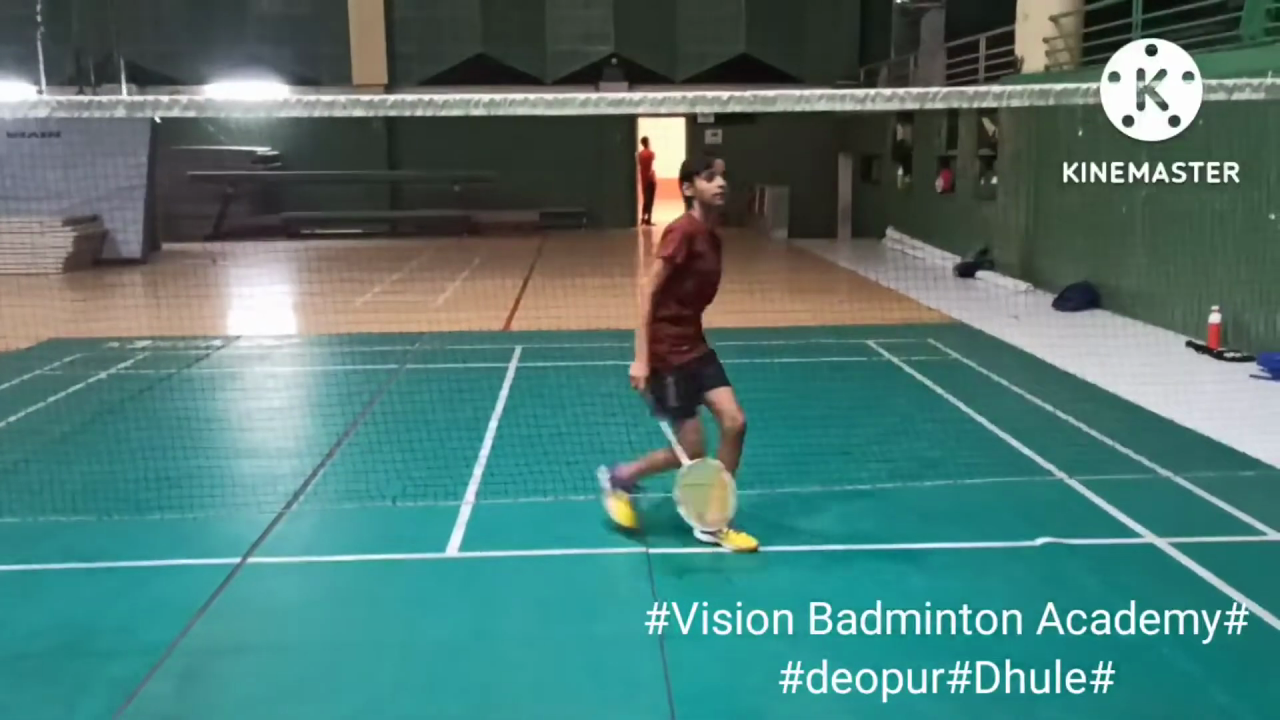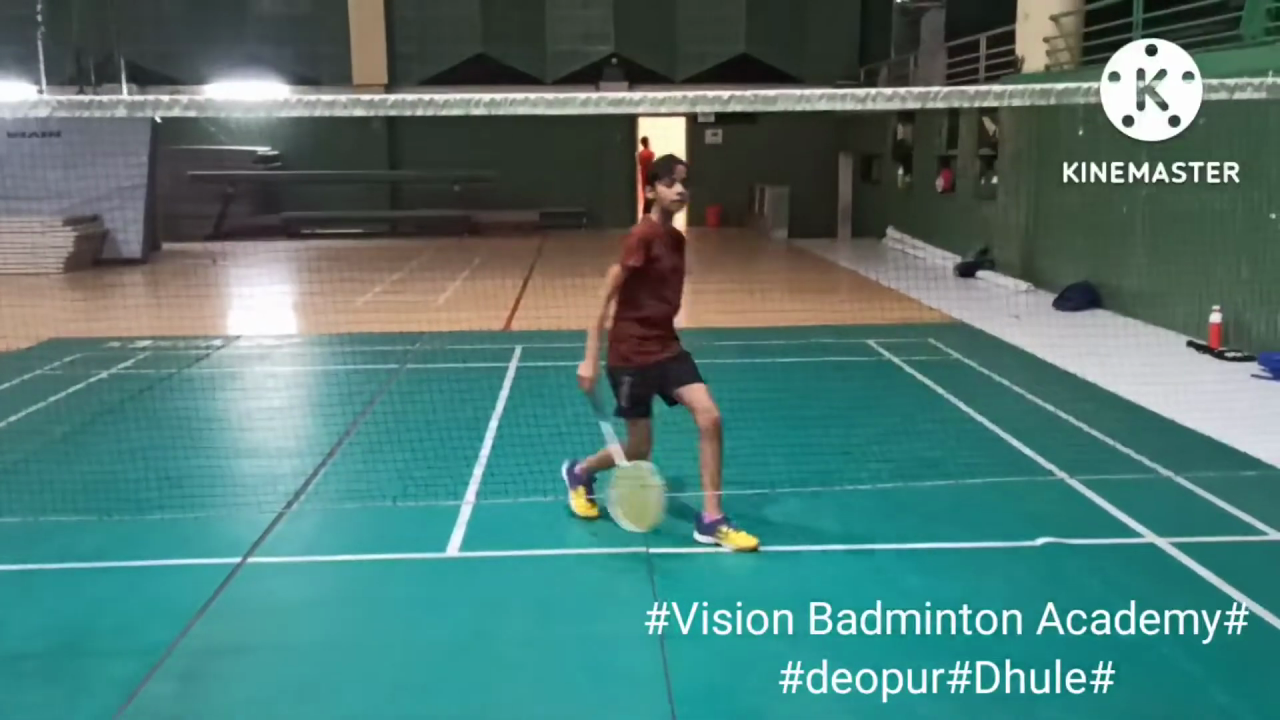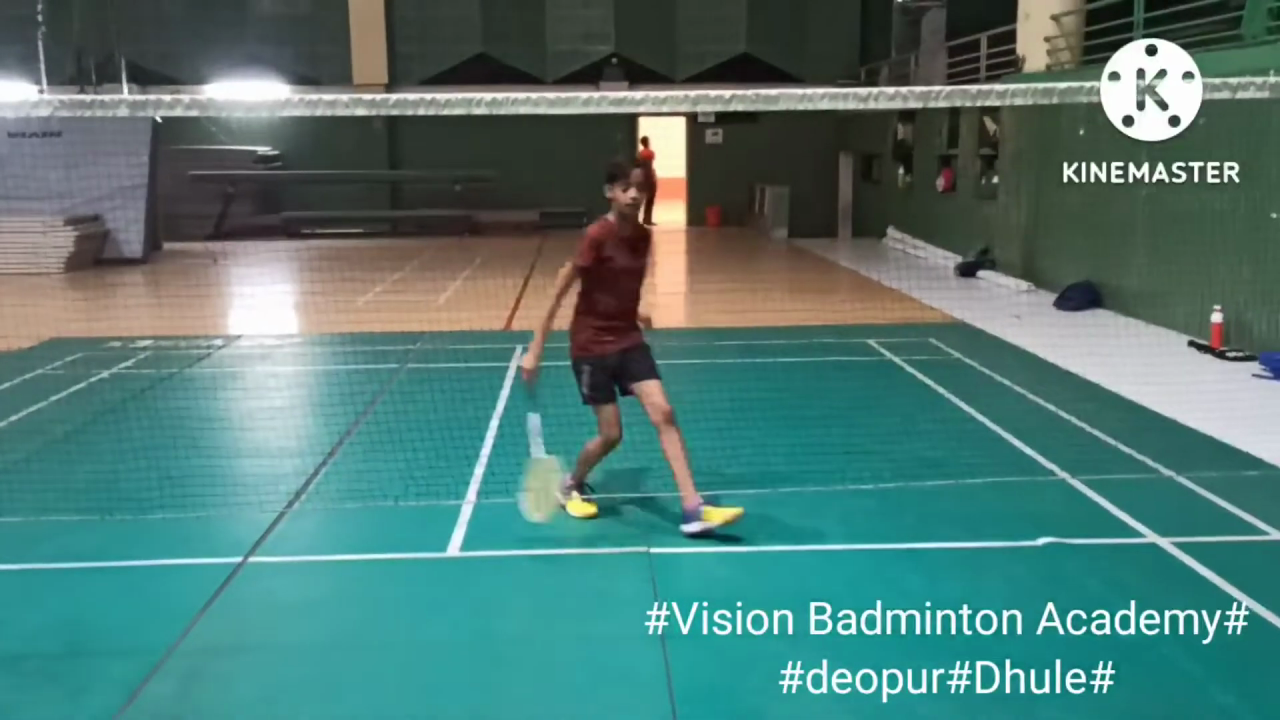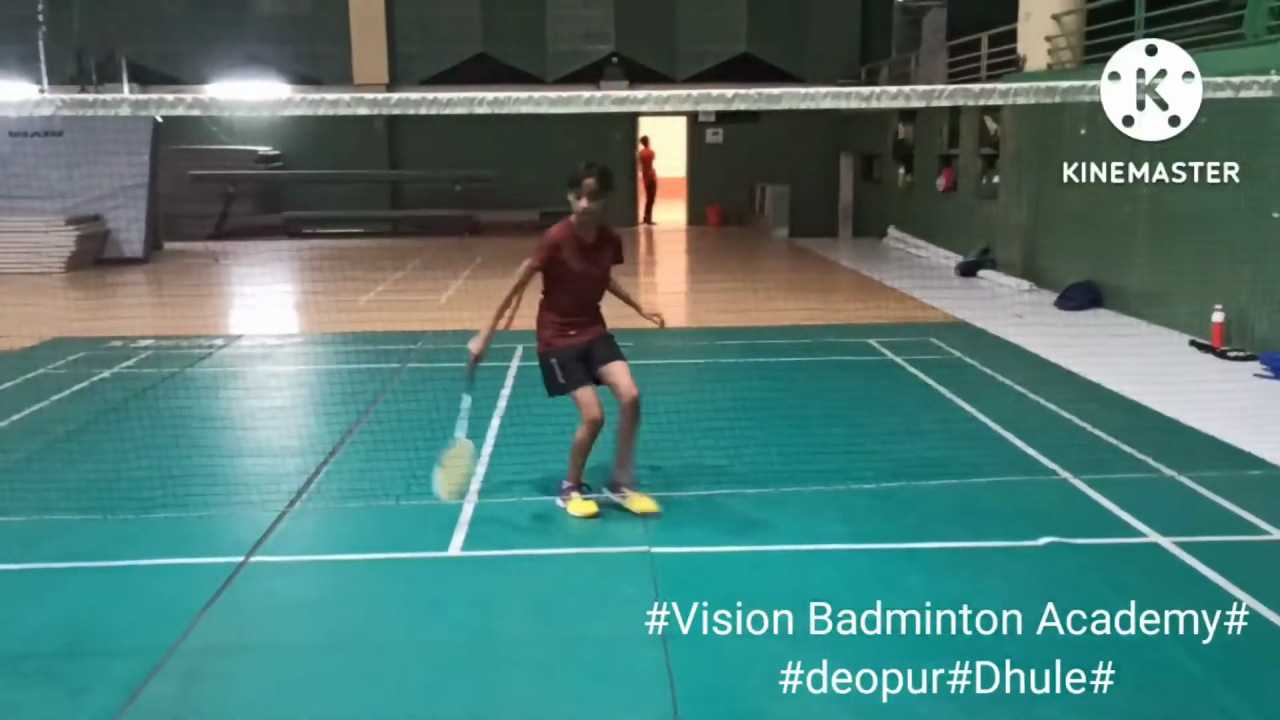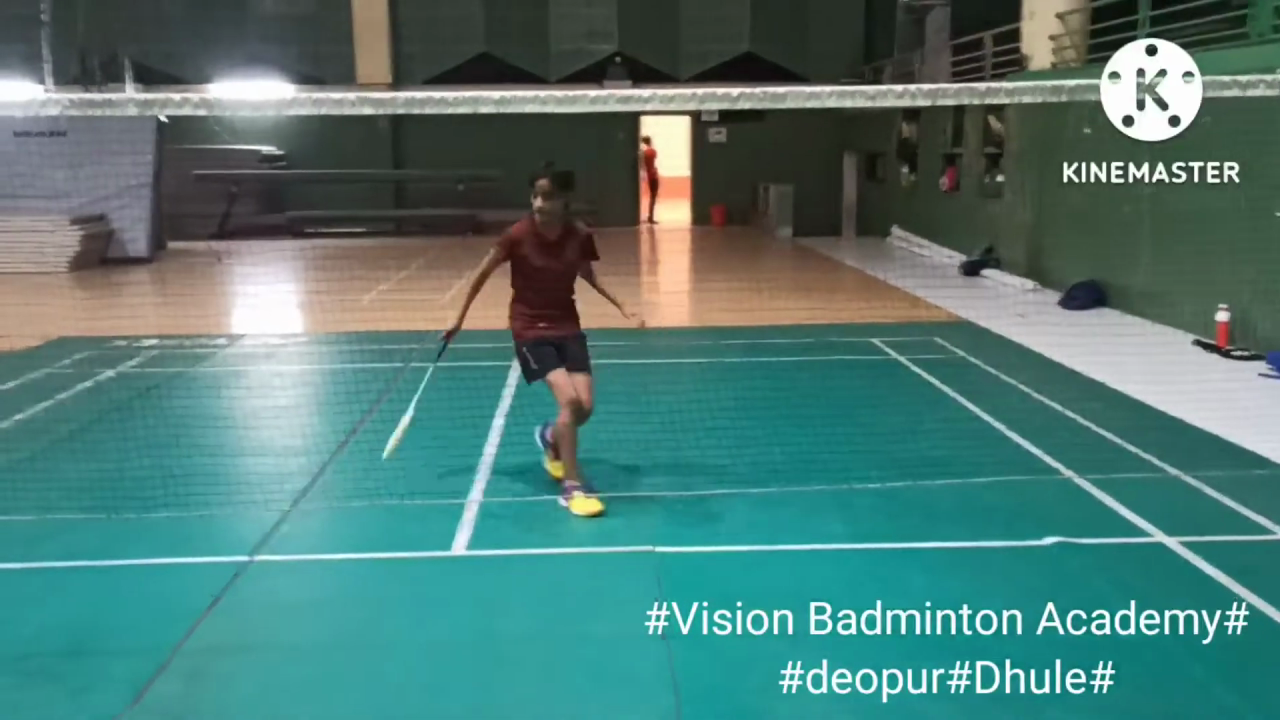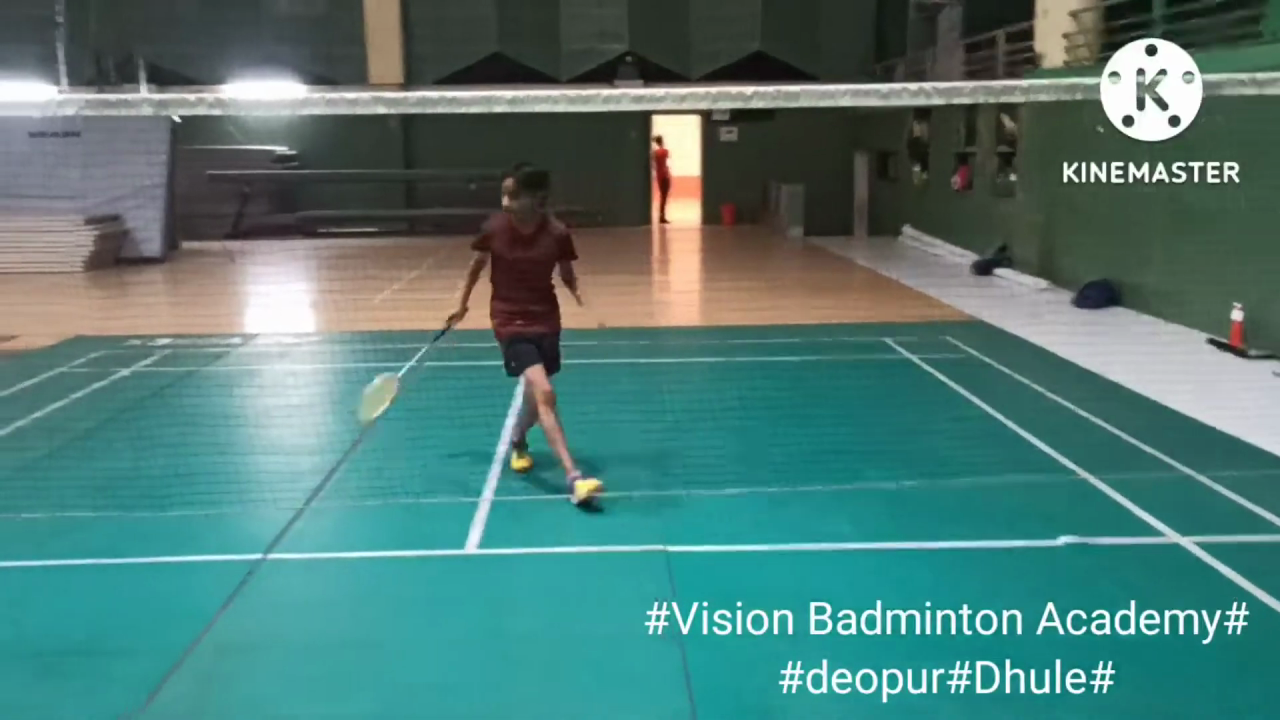
dt=0.1s
person 1, frame 1
left shoulder: (711, 237)
right shoulder: (682, 232)
right elbow: (648, 294)
right wrist: (641, 358)
left hip: (694, 345)
right hip: (666, 352)
left knee: (735, 423)
right knee: (691, 451)
right ankle: (619, 479)
person 1, frame 2
left shoulder: (678, 240)
right shoulder: (642, 236)
right elbow: (608, 296)
right wrist: (590, 358)
left hip: (667, 348)
right hip: (632, 353)
left knee: (710, 420)
right knee: (639, 449)
left ankle: (713, 522)
right ankle: (578, 472)
person 1, frame 3
left shoulder: (643, 236)
right shoulder: (597, 236)
right elbow: (558, 292)
right wrist: (535, 349)
left hip: (629, 339)
right hip: (593, 343)
left knee: (663, 415)
right knee: (611, 434)
left ankle: (693, 509)
right ankle: (572, 486)
person 1, frame 4
left shoulder: (610, 238)
right shoulder: (556, 239)
right elbow: (517, 285)
left wrist: (641, 309)
right wrist: (485, 335)
left hip: (594, 331)
right hip: (557, 337)
left knee: (630, 396)
right knee: (593, 416)
left ankle: (623, 483)
right ankle: (572, 488)
person 1, frame 5
left shoulder: (581, 236)
right shoulder: (519, 234)
right elbow: (483, 273)
left wrist: (622, 307)
right wrist: (460, 317)
left hip: (566, 326)
right hip: (530, 329)
left knee: (584, 405)
right knee: (570, 400)
left ankle: (549, 437)
right ankle: (572, 487)
person 1, frame 6
left shoulder: (556, 233)
right shoulder: (494, 229)
left elbow: (569, 276)
right elbow: (477, 265)
left wrist: (586, 305)
right wrist: (462, 305)
left hip: (545, 322)
right hip: (510, 324)
left knee: (541, 399)
right knee: (542, 395)
left ankle: (518, 441)
right ankle: (573, 478)
